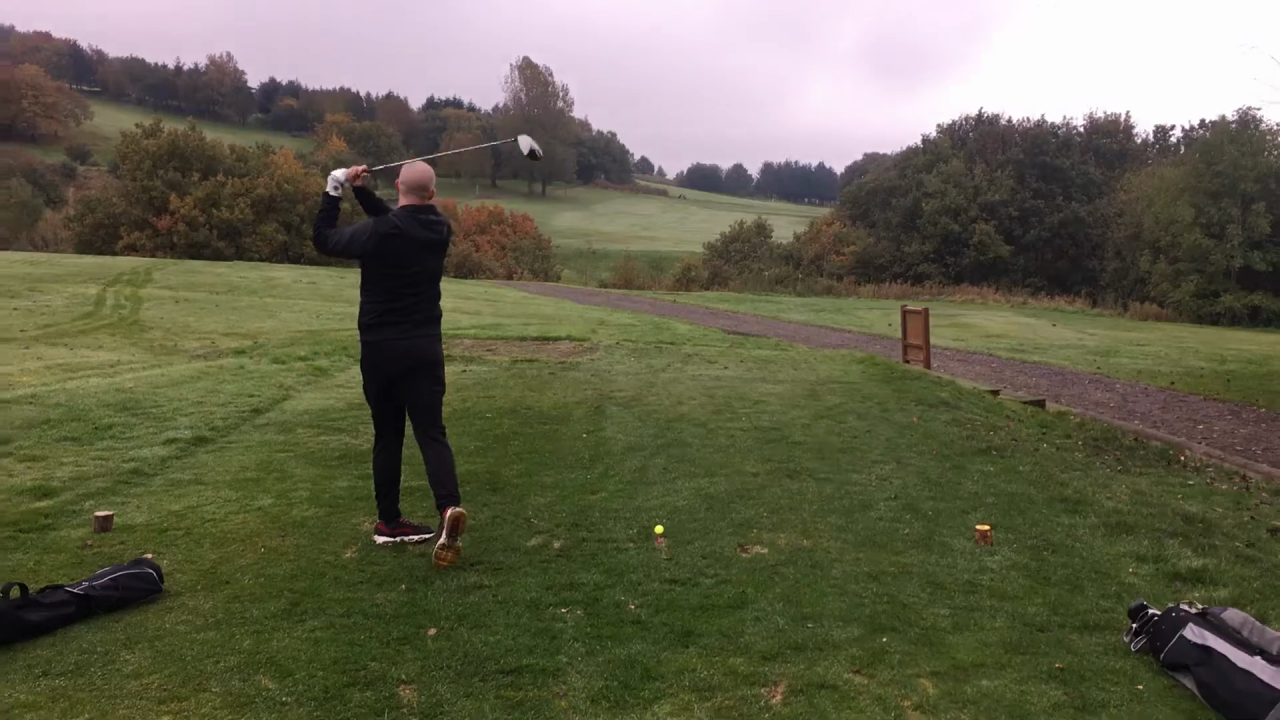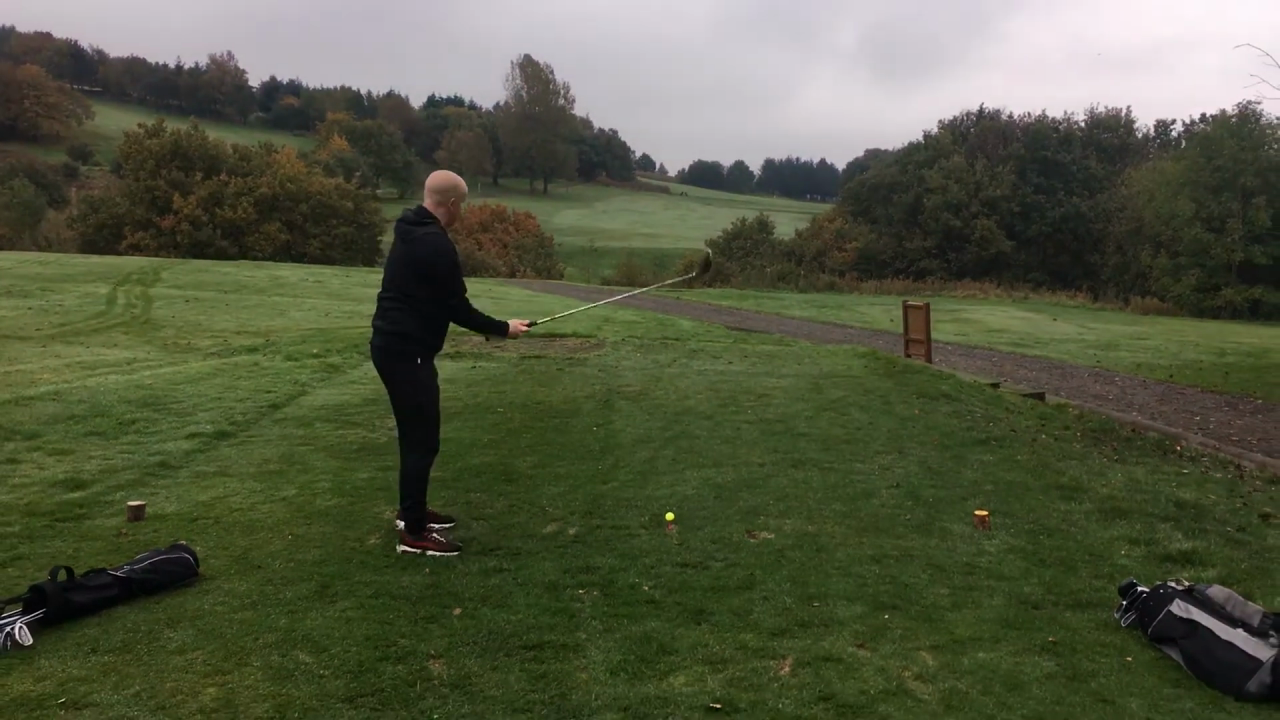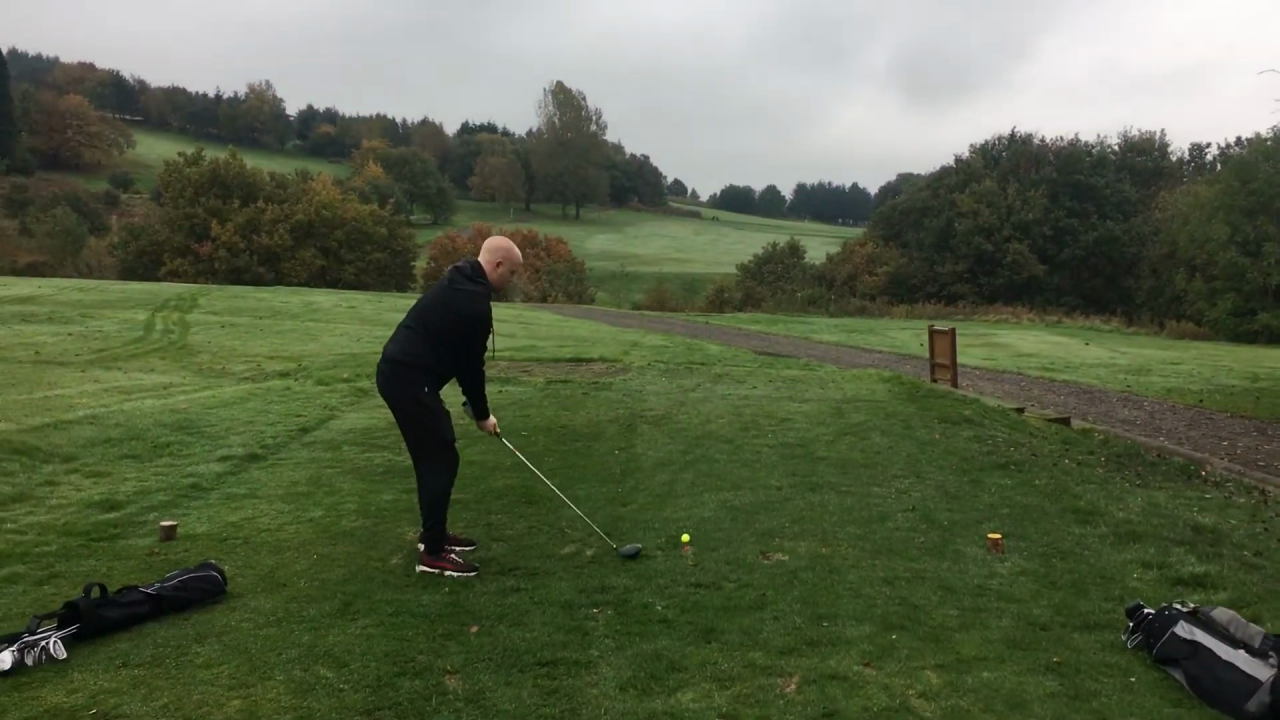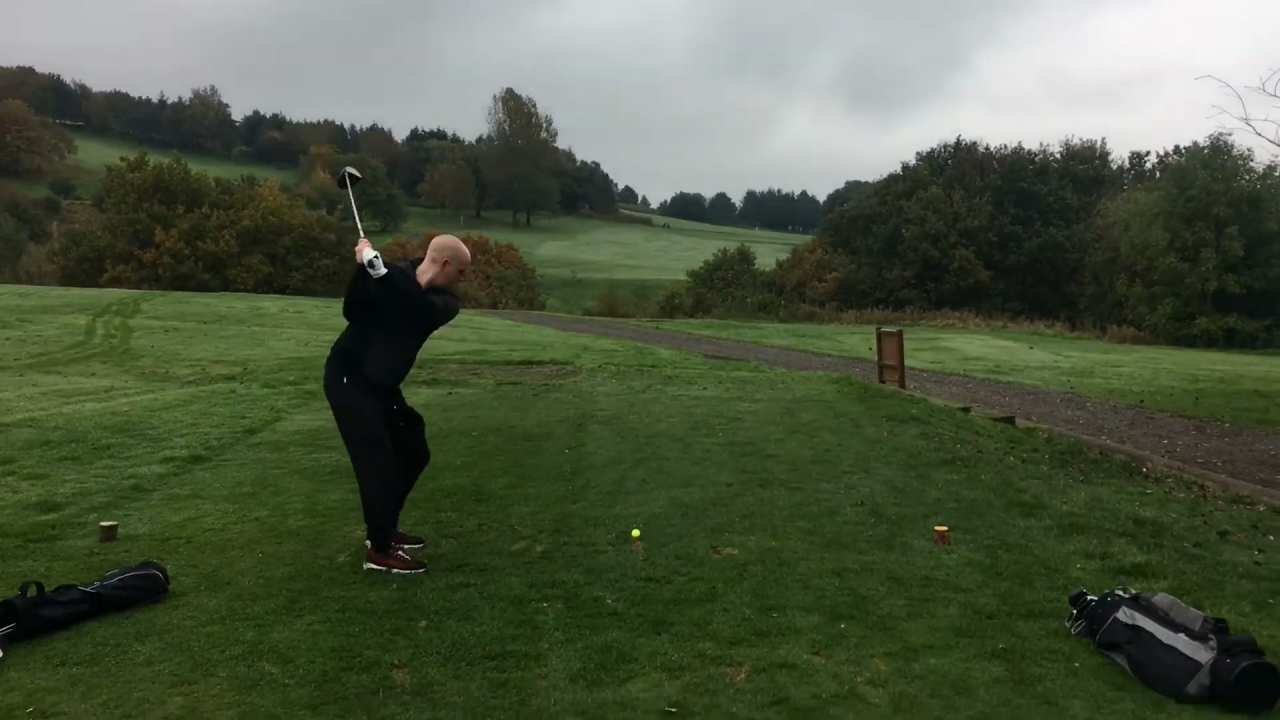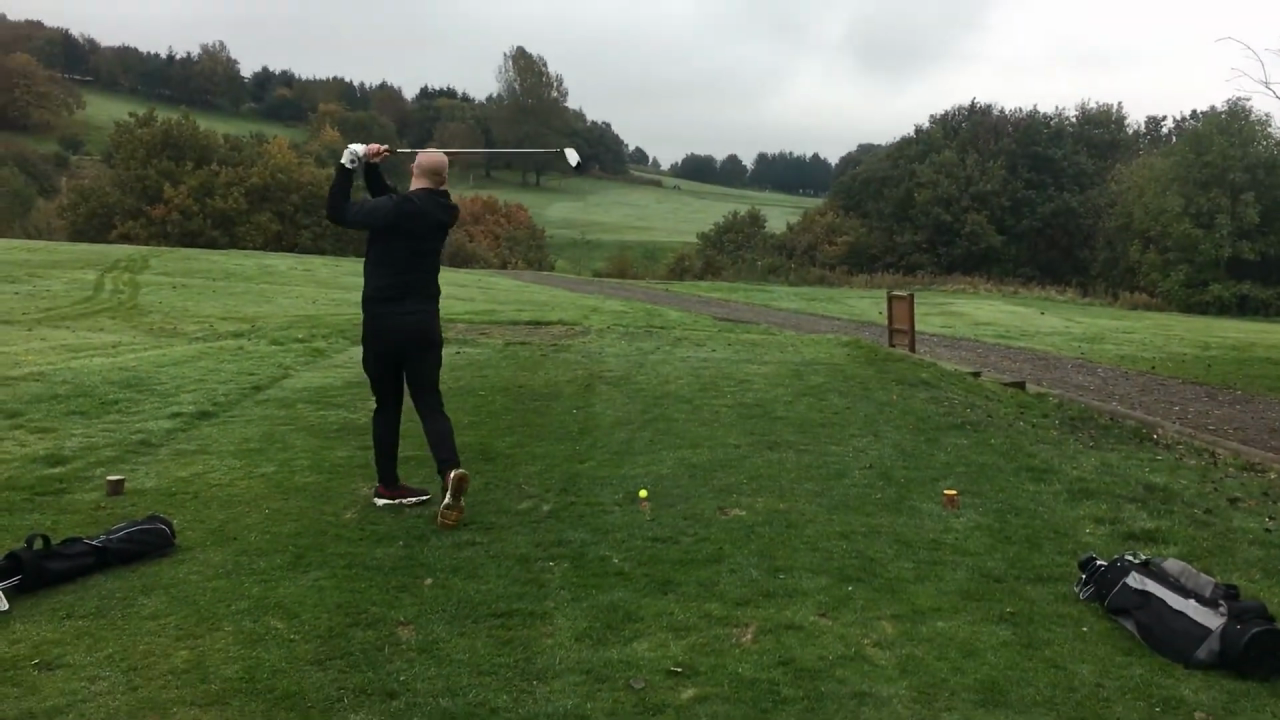
dt=1s
person 1, frame 1
left shoulder: (378, 232)
right shoulder: (441, 229)
left elbow: (324, 241)
left wrist: (335, 188)
right wrist: (362, 192)
left hip: (381, 347)
right hip: (425, 346)
left knee: (387, 435)
right knee: (431, 432)
left ankle: (389, 521)
right ankle: (449, 506)
person 1, frame 2
left shoulder: (411, 234)
right shoulder: (435, 245)
right elbow: (456, 308)
left wrist: (491, 328)
right wrist: (504, 329)
left hip: (394, 344)
right hip: (407, 352)
left knee: (417, 433)
right knee: (421, 439)
left ankle: (411, 510)
right ankle: (413, 532)
person 1, frame 3
left shoulder: (459, 282)
right shoulder: (473, 303)
right elbow: (471, 364)
left wrist: (475, 406)
right wrist: (482, 413)
left hip: (399, 370)
right hip: (410, 379)
left knee: (433, 456)
right knee: (441, 459)
left ankle: (433, 533)
right ankle: (433, 552)
person 1, frame 4
left shoulder: (445, 300)
right shoulder: (392, 276)
left elbow: (425, 307)
right elbow: (353, 313)
left wrist: (376, 268)
right wrist: (365, 268)
left hip: (383, 385)
right hip: (348, 378)
left knee: (415, 452)
right knee: (377, 461)
left ankle: (383, 529)
right ankle: (380, 549)
person 1, frame 5
left shoulder: (396, 209)
right shoulder: (444, 212)
left elbow: (337, 212)
left wrist: (352, 159)
right wrist: (369, 165)
left hip: (381, 321)
right hip: (424, 321)
left knee: (387, 404)
right knee: (429, 402)
left ankle: (387, 485)
right ankle: (451, 470)
